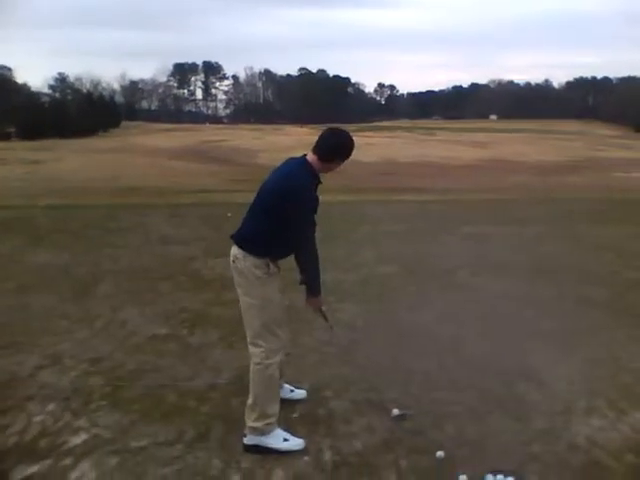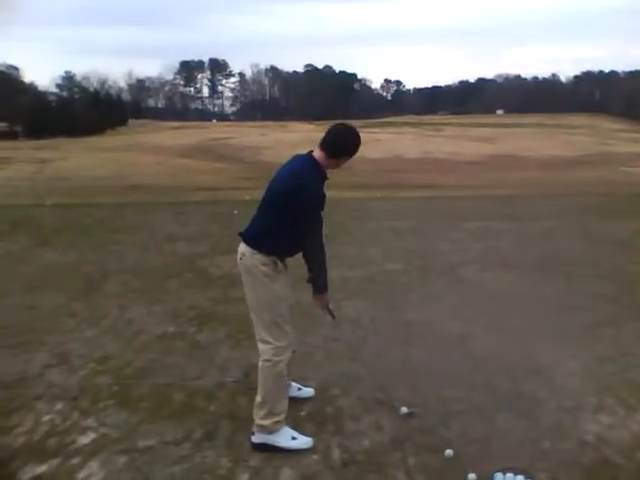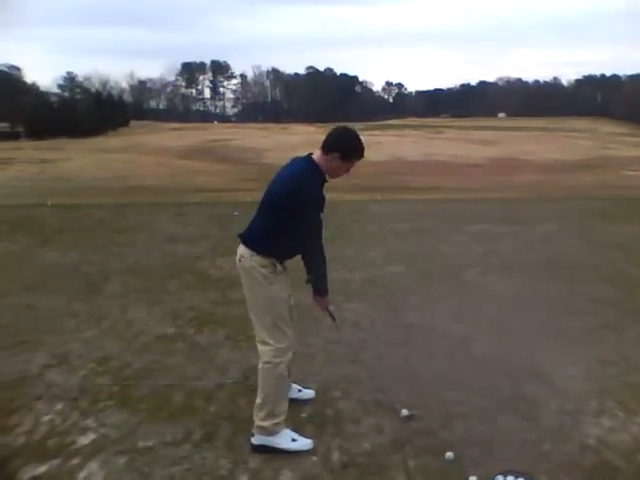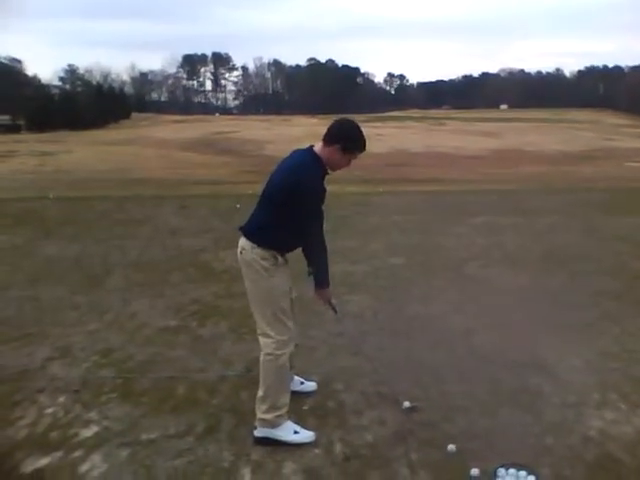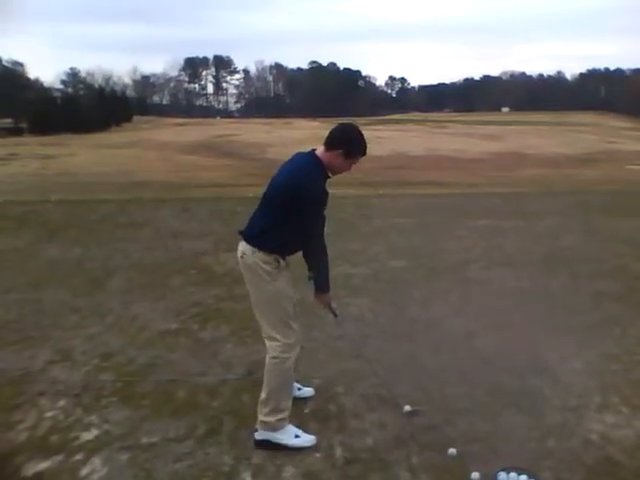
dt=0.5s
person 1, frame 1
left shoulder: (294, 169)
right shoulder: (301, 187)
left elbow: (298, 236)
right elbow: (304, 242)
left wrist: (306, 277)
right wrist: (313, 289)
left hip: (255, 255)
right hip: (255, 262)
left knee: (272, 333)
right knee: (267, 343)
left ankle: (272, 386)
right ankle: (259, 430)
person 1, frame 2
left shoulder: (301, 165)
right shoulder: (308, 184)
right elbow: (312, 239)
left wrist: (314, 276)
right wrist: (320, 286)
left hip: (263, 253)
right hip: (262, 260)
left knee: (279, 329)
right knee: (276, 342)
left ankle: (279, 384)
right ankle: (267, 429)
person 1, frame 3
left shoulder: (301, 167)
right shoulder: (307, 186)
left elbow: (303, 236)
right elbow: (311, 241)
left wrist: (313, 278)
right wrist: (320, 288)
left hip: (263, 255)
right hip: (261, 262)
left knee: (282, 325)
right knee: (276, 343)
left ankle: (279, 386)
right ankle: (267, 430)
person 1, frame 4
left shoulder: (302, 159)
right shoulder: (308, 178)
right elbow: (312, 234)
left wrist: (314, 270)
right wrist: (322, 281)
left hip: (265, 248)
right hip: (263, 255)
left knee: (283, 319)
right knee: (278, 336)
left ankle: (282, 378)
right ankle: (270, 423)
person 1, frame 5
left shoulder: (303, 162)
right shoulder: (310, 183)
right elbow: (313, 238)
left wrist: (313, 271)
right wrist: (322, 286)
left hip: (262, 250)
right hip: (263, 258)
left knee: (282, 327)
right knee: (285, 339)
left ankle: (281, 384)
right ankle: (271, 426)
